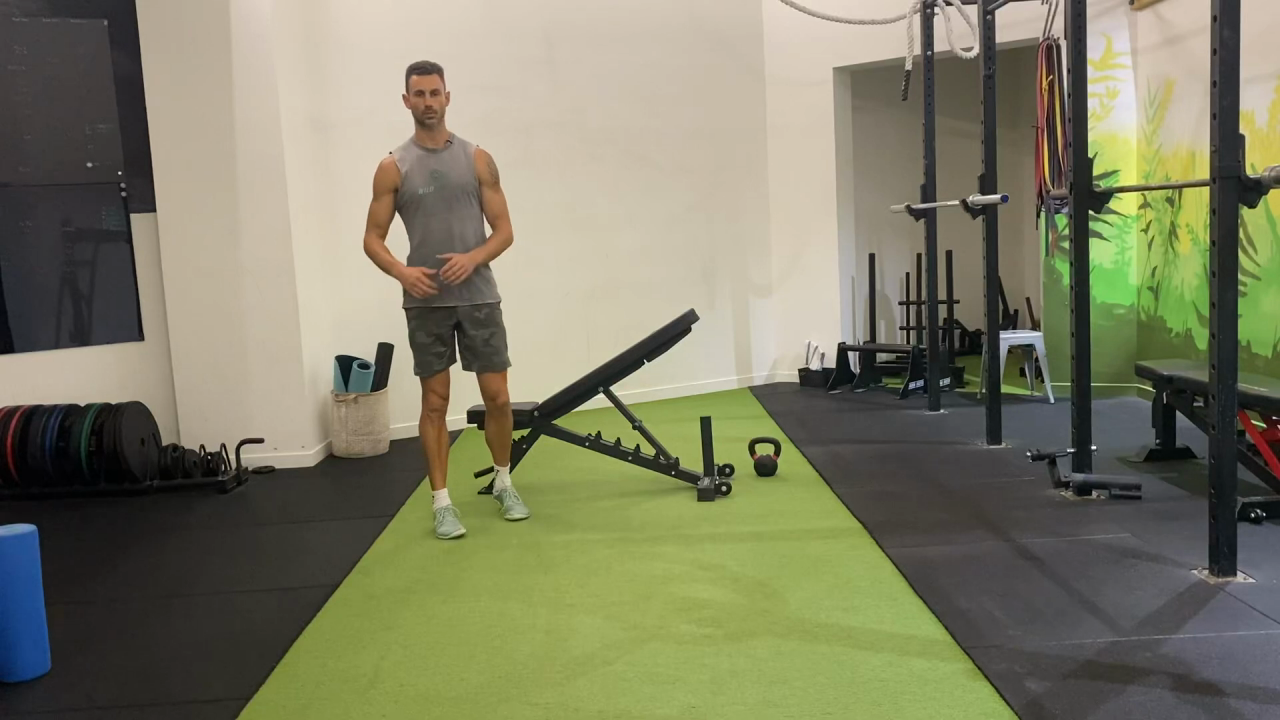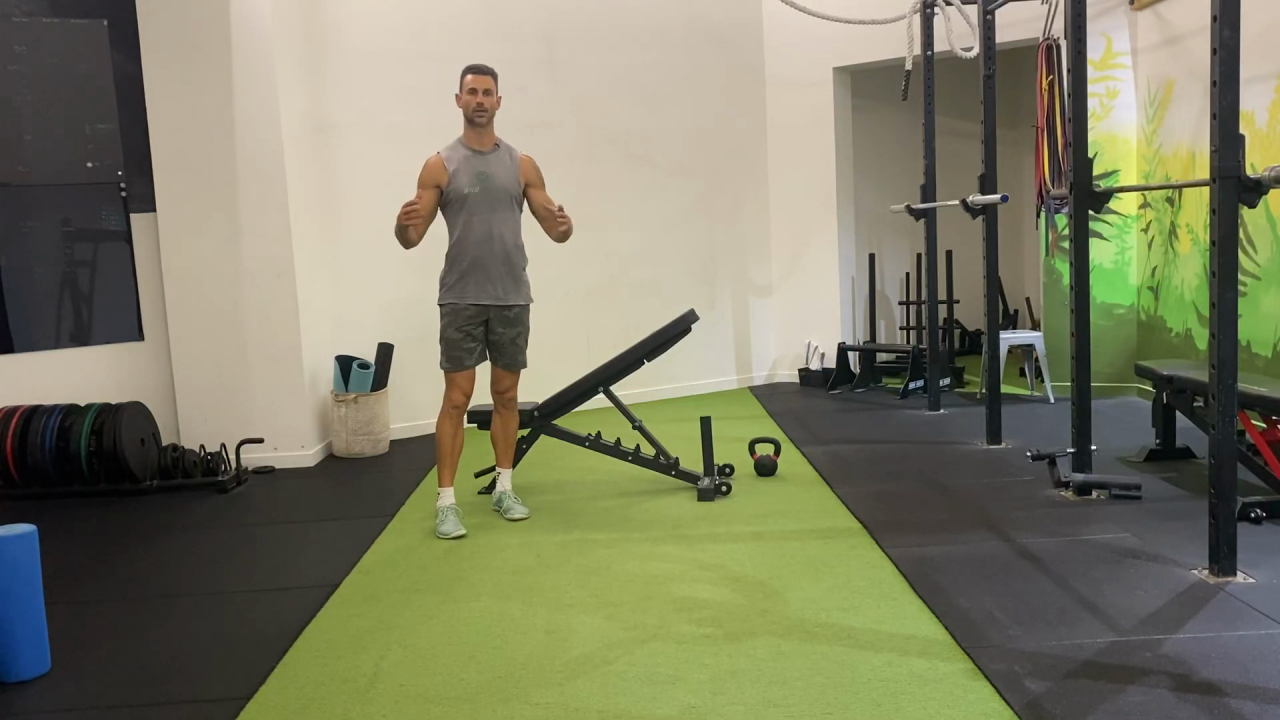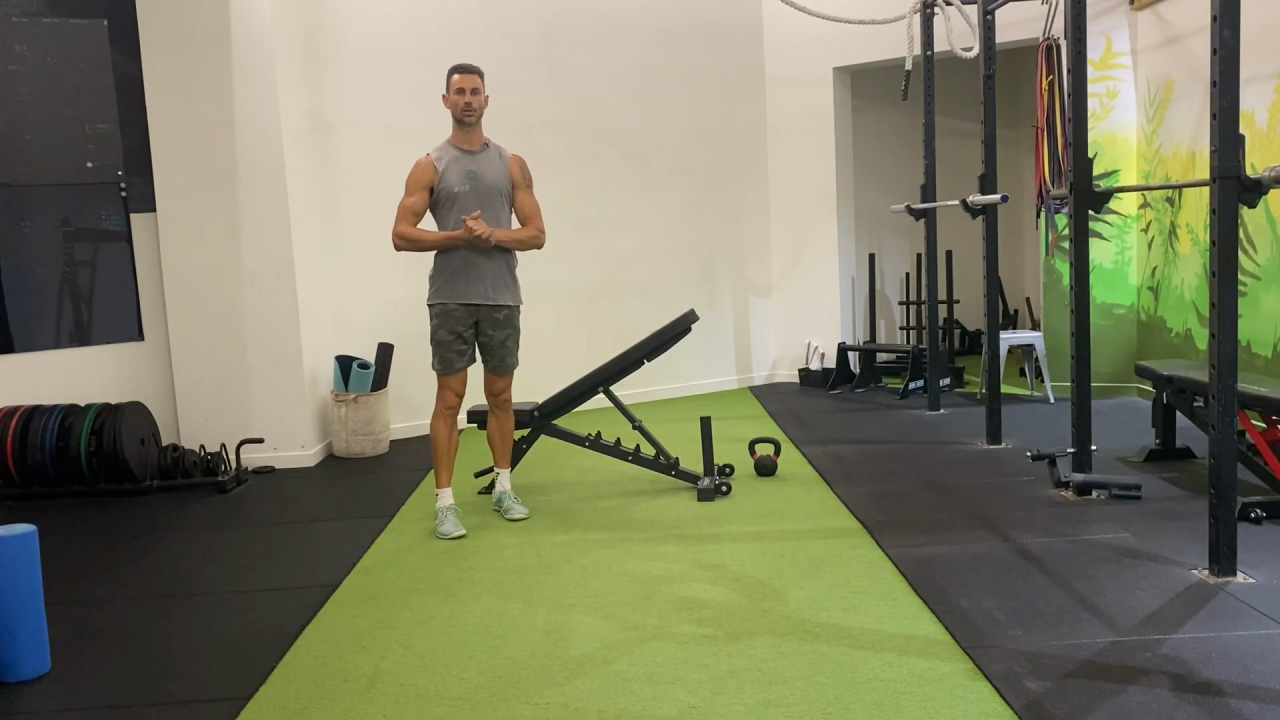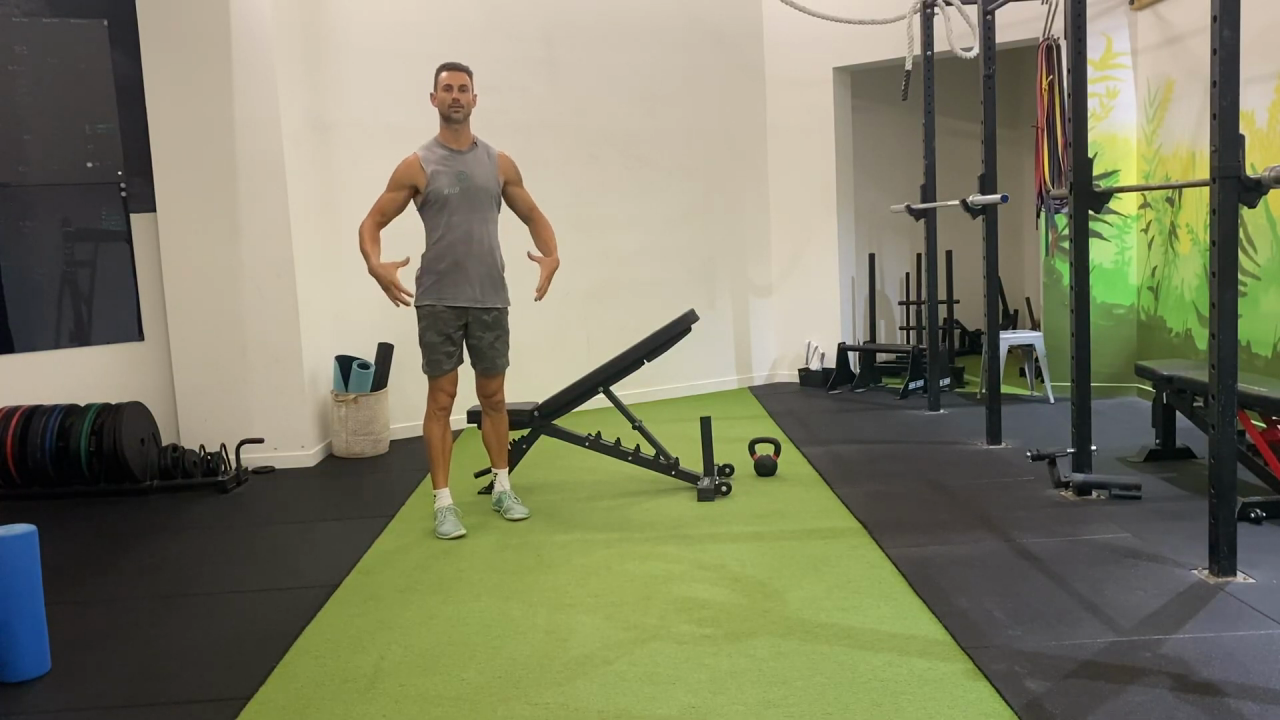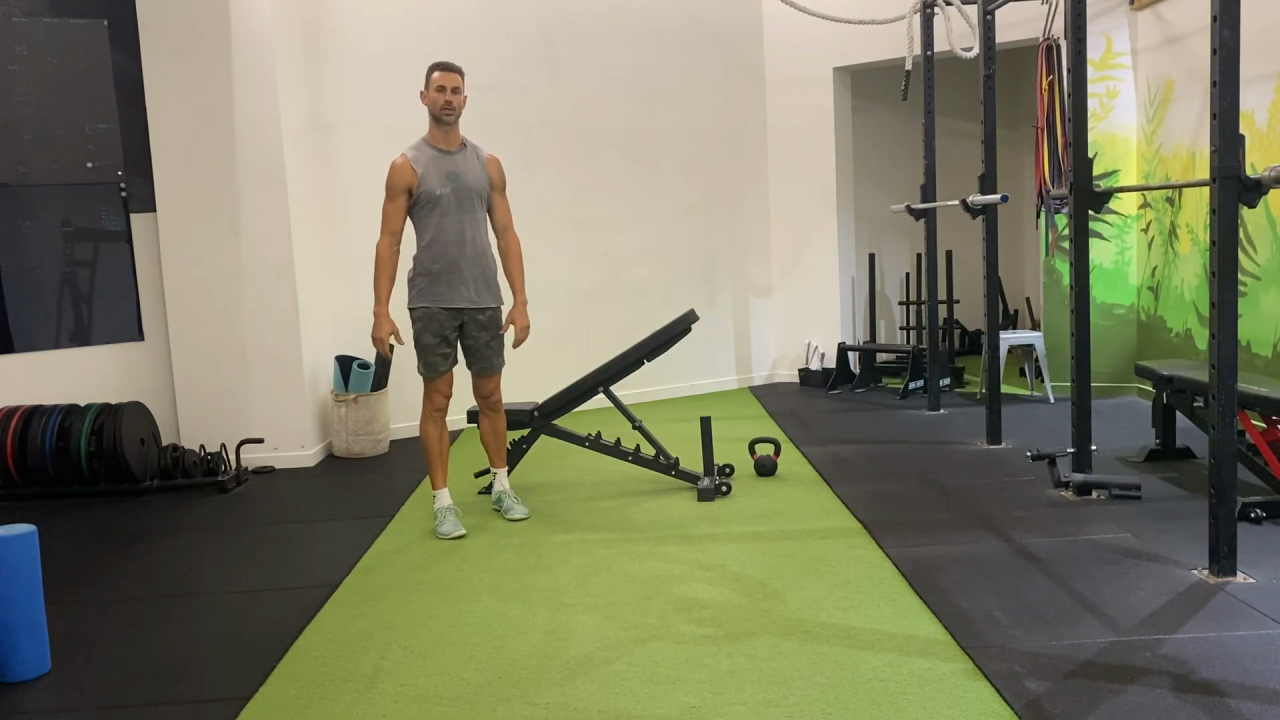
dt=1s
person 1, frame 1
left shoulder: (477, 159)
right shoulder: (393, 167)
left elbow: (504, 230)
right elbow: (373, 238)
left wrist: (473, 258)
right wrist: (402, 271)
left hip: (479, 297)
right hip: (426, 303)
left knee: (498, 397)
right knee: (435, 402)
left ankle: (503, 482)
right ankle: (442, 501)
person 1, frame 2
left shoulder: (522, 164)
right shoulder: (439, 165)
left elbow: (553, 230)
right elbow: (412, 239)
left wrist: (563, 225)
right wrist: (403, 226)
left hip: (512, 297)
right hip: (461, 298)
left knee: (506, 394)
right knee: (456, 399)
left ankle: (503, 487)
right ankle: (446, 500)
person 1, frame 3
left shoulder: (511, 164)
right shoulder: (430, 166)
left elbow: (536, 234)
right elbow: (401, 235)
left wrist: (493, 234)
right wrist: (459, 235)
left hip: (502, 297)
right hip: (450, 299)
left knee: (500, 395)
right knee: (449, 398)
left ankle: (503, 487)
right ankle: (445, 501)
person 1, frame 4
left shoulder: (499, 162)
right shoulder: (416, 165)
left elbow: (533, 216)
right elbow: (371, 223)
left wrist: (551, 255)
right wrist: (375, 266)
left hip: (490, 298)
right hip: (438, 300)
left knee: (493, 395)
right knee: (441, 399)
left ankle: (501, 486)
right ankle: (443, 501)
person 1, frame 5
left shoulder: (488, 164)
right shoulder: (407, 166)
left elbow: (506, 235)
right elbow: (388, 241)
left wrist: (519, 300)
right wrist: (381, 311)
left hip: (484, 301)
right hip: (432, 303)
left knee: (490, 396)
right knee: (437, 400)
left ankle: (501, 486)
right ankle: (443, 501)
